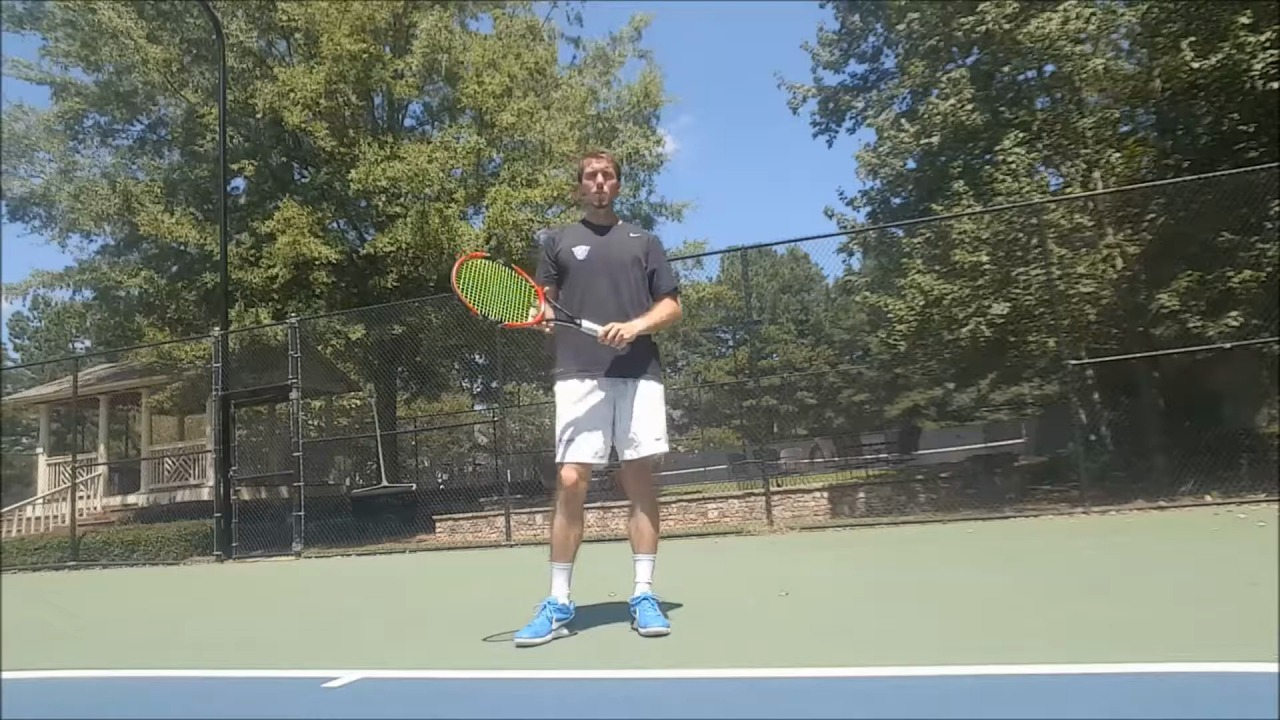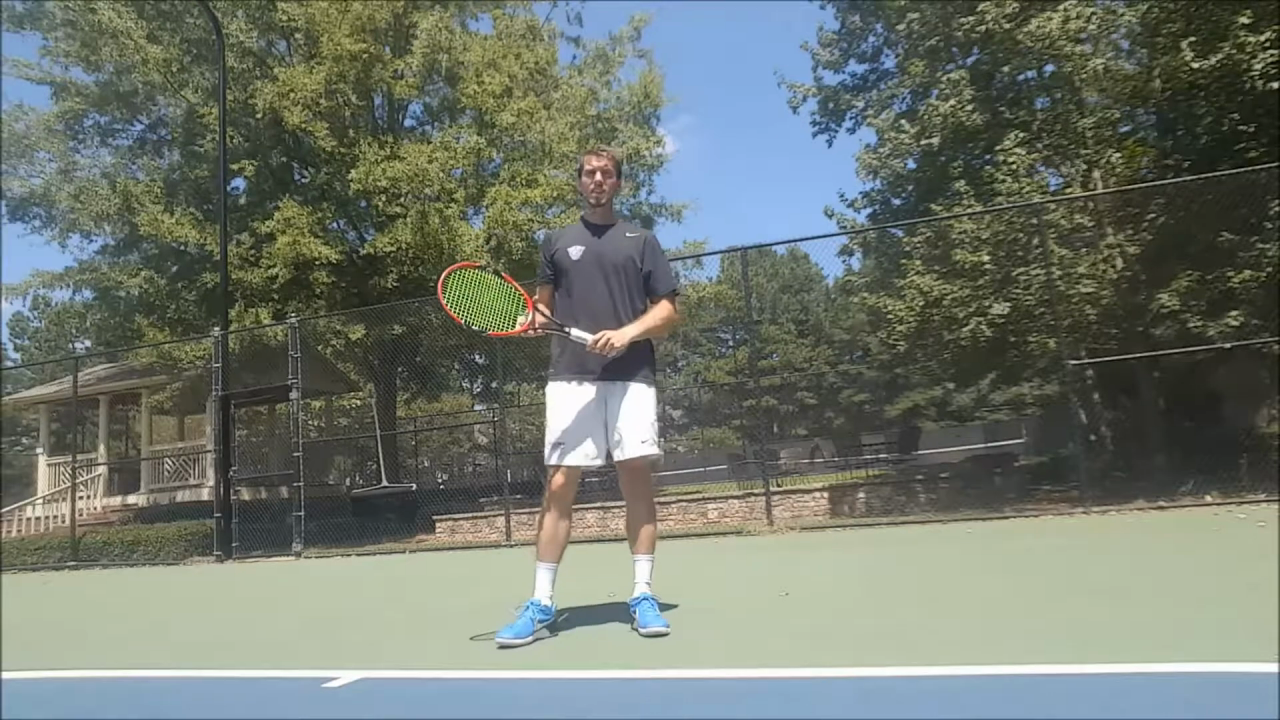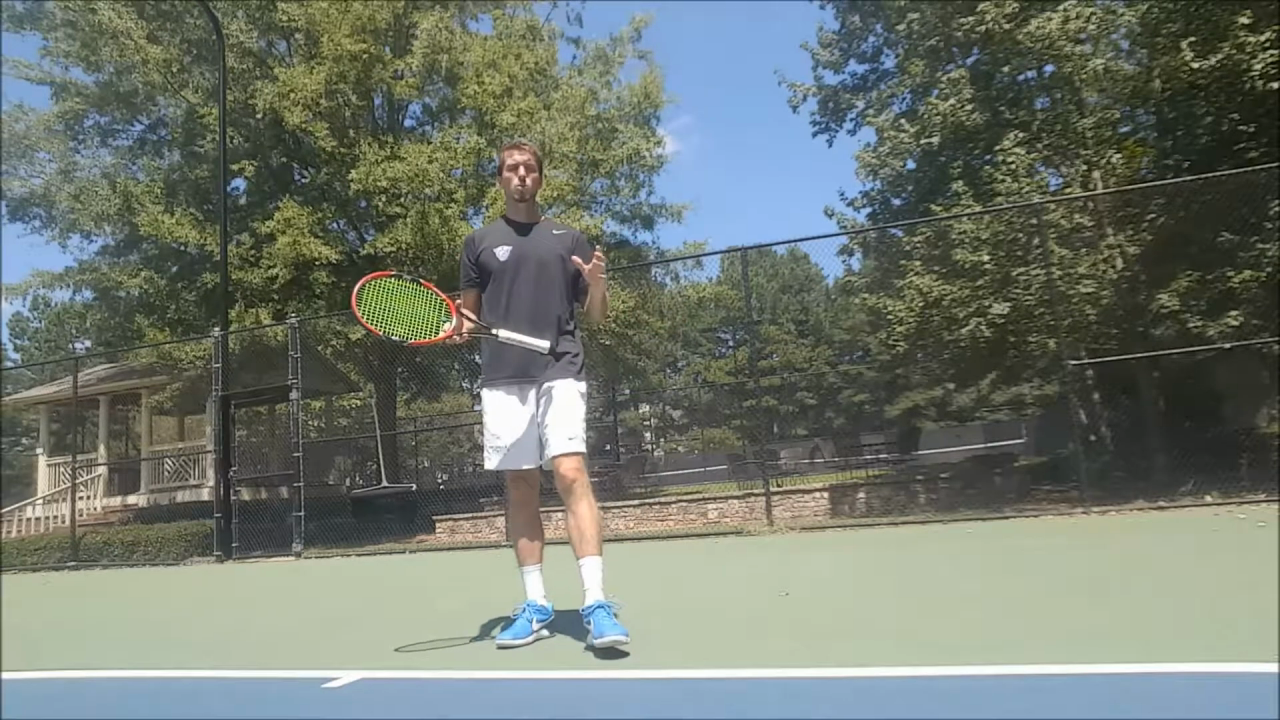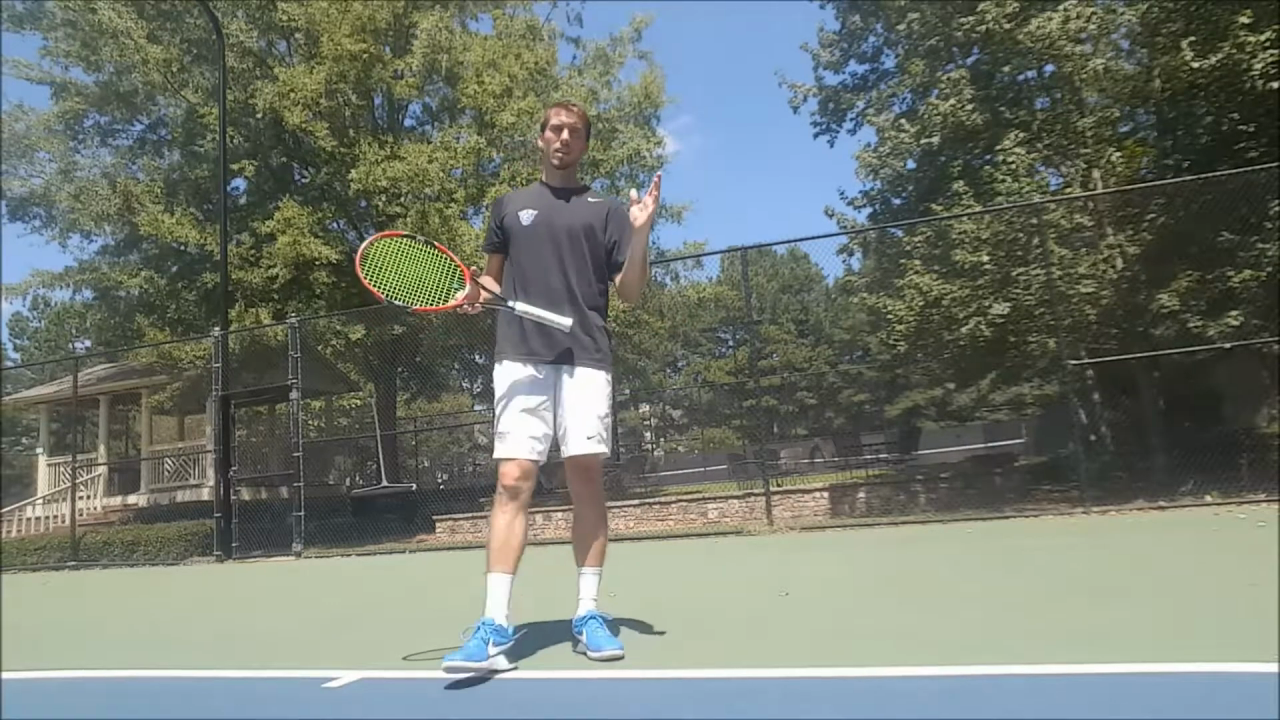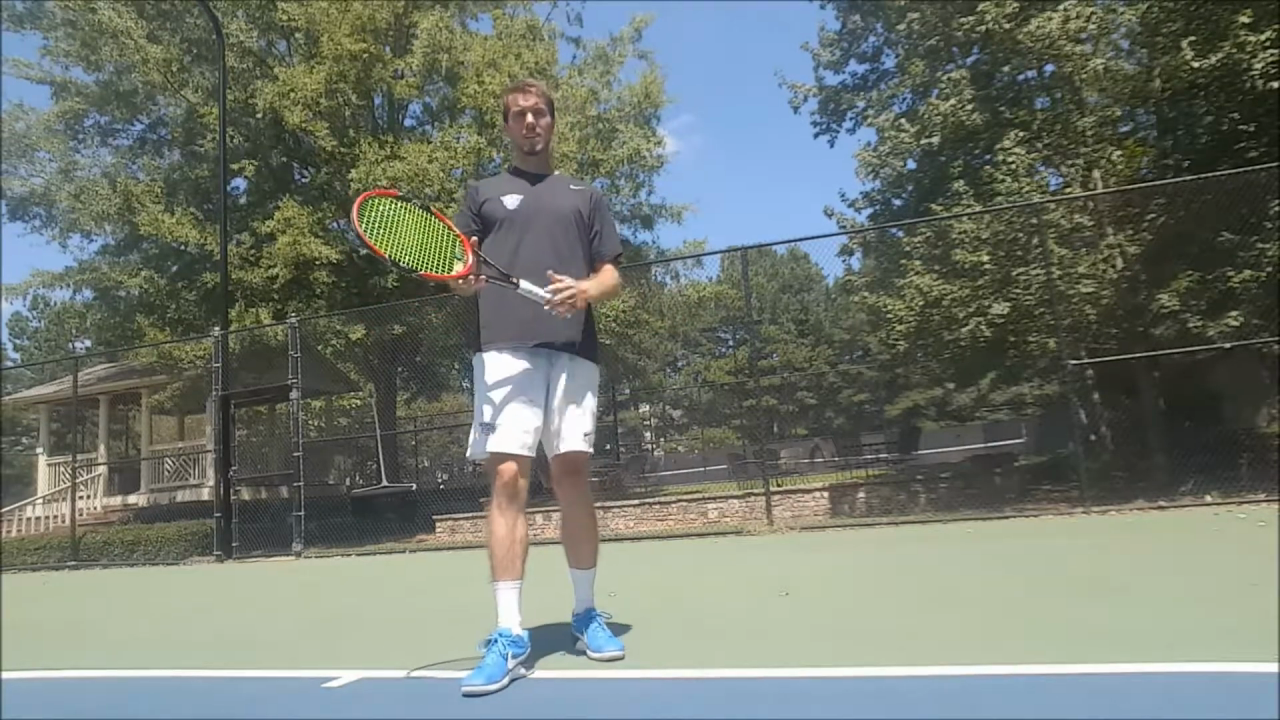
dt=1s
person 1, frame 1
left shoulder: (644, 241)
right shoulder: (557, 241)
left elbow: (671, 306)
left wrist: (635, 325)
right wrist: (540, 316)
left hip: (639, 375)
right hip: (579, 376)
left knee: (639, 480)
right knee: (571, 482)
left ankle: (643, 595)
right ankle: (557, 603)
person 1, frame 2
left shoulder: (641, 241)
right shoulder: (556, 242)
left elbow: (667, 309)
right elbow: (544, 303)
left wrist: (626, 333)
right wrist: (533, 320)
left hip: (630, 376)
right hip: (570, 378)
left knee: (636, 479)
right knee: (559, 486)
left ankle: (643, 596)
right ankle: (540, 604)
person 1, frame 3
left shoulder: (569, 239)
right shoulder: (479, 242)
left elbow: (595, 315)
right elbow: (469, 310)
left wrist: (598, 287)
right wrist: (461, 326)
left hip: (561, 374)
right hip: (503, 381)
left knee: (572, 476)
right knee: (521, 487)
left ankle: (595, 605)
right ankle: (535, 606)
person 1, frame 4
left shoulder: (606, 209)
right shoulder: (509, 205)
left elbow: (630, 292)
right elbow: (493, 275)
left wrist: (640, 236)
right wrist: (475, 293)
left hip: (585, 359)
right hip: (520, 359)
left knee: (586, 479)
right knee: (512, 481)
left ankle: (588, 615)
right ankle: (494, 628)
person 1, frame 5
left shoulder: (586, 195)
right shoulder: (483, 193)
left elbow: (612, 274)
right elbow: (461, 272)
left wrist: (585, 289)
right wrist: (464, 278)
left hip: (573, 351)
right hip: (506, 352)
left knee: (572, 476)
right knee: (508, 481)
left ankle: (584, 613)
right ankle: (508, 636)
